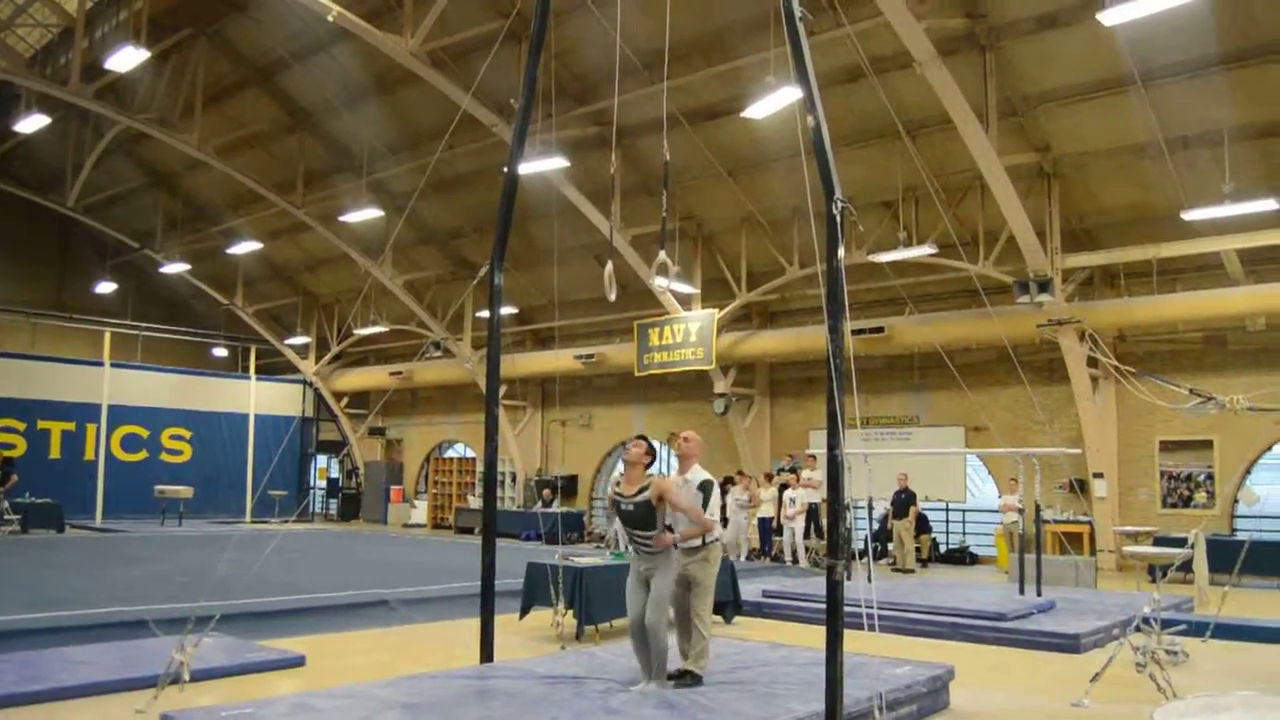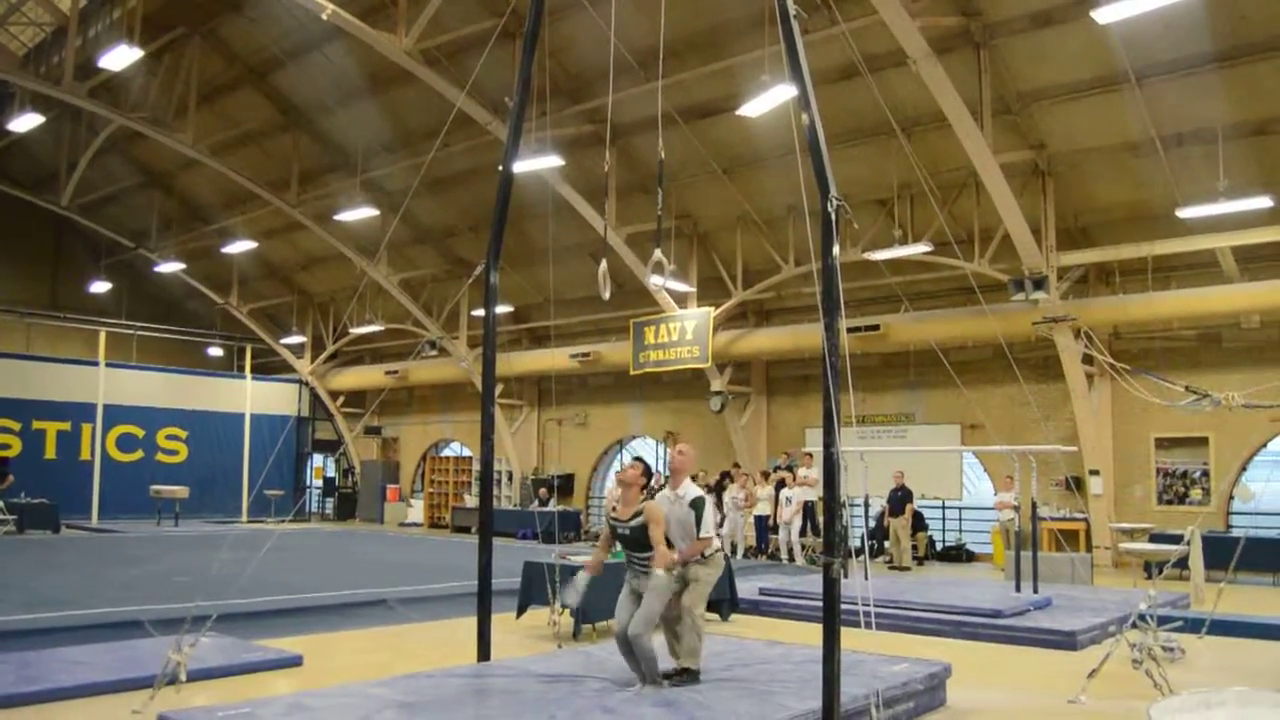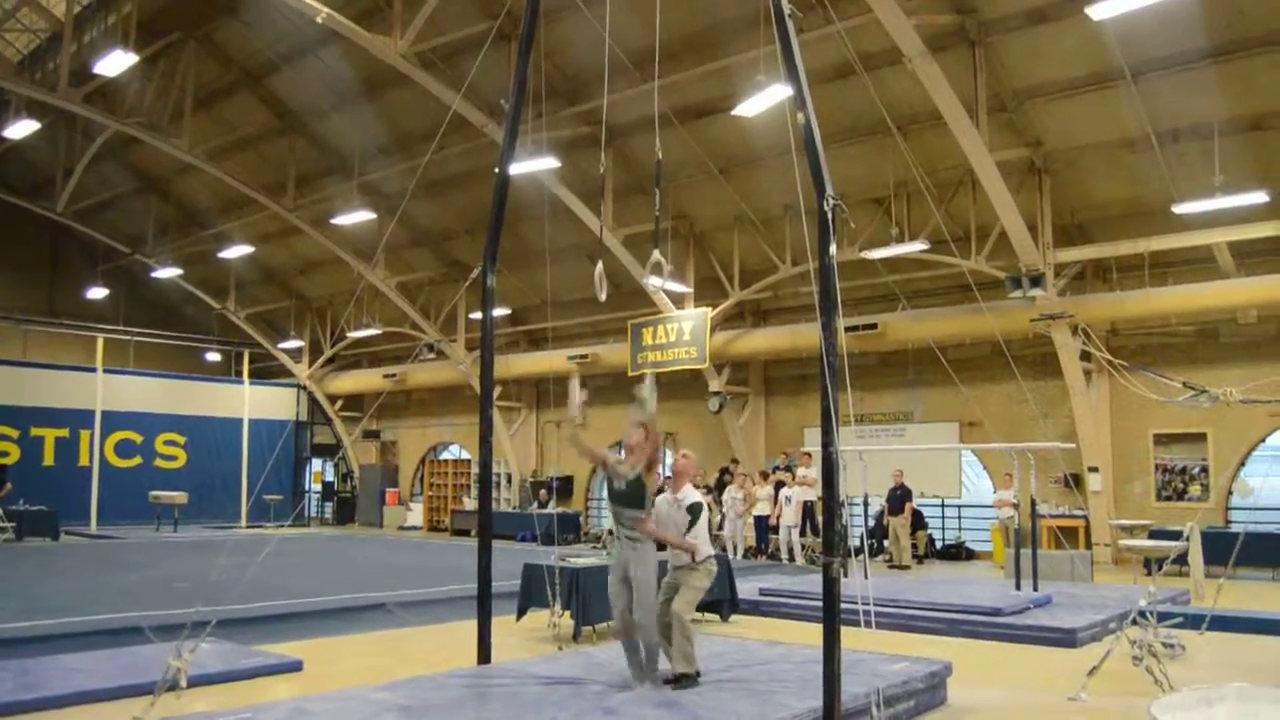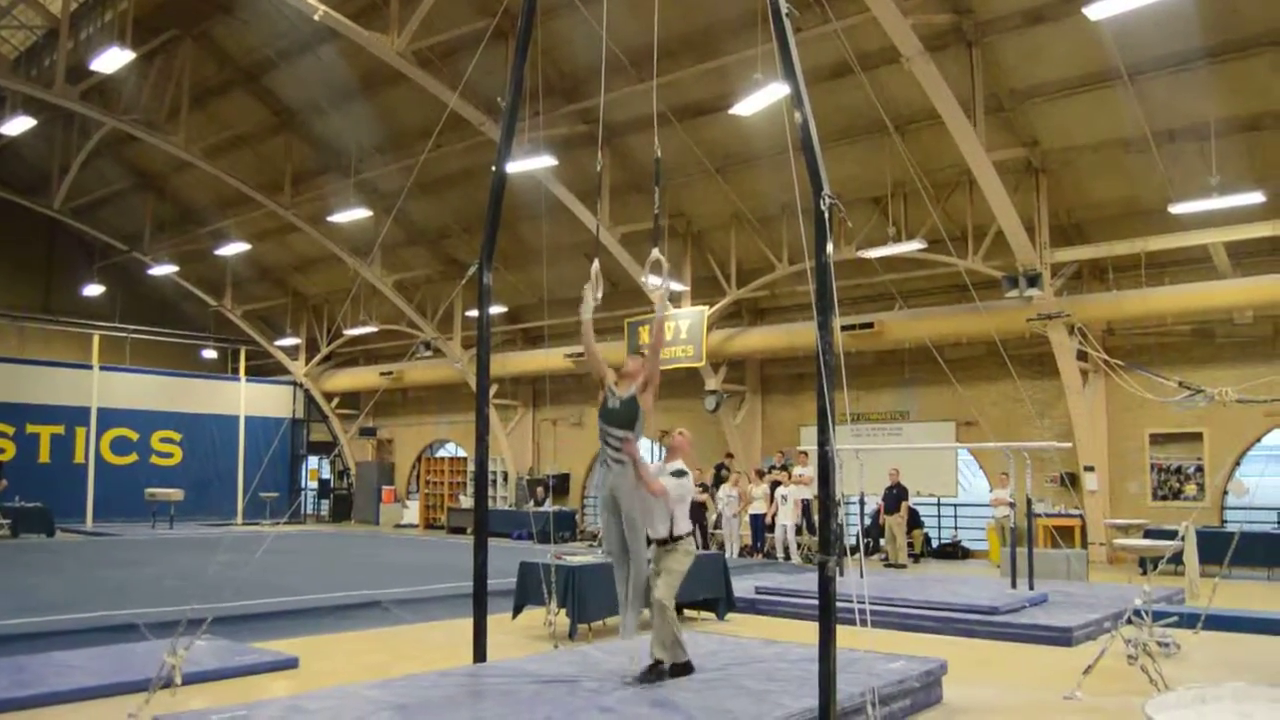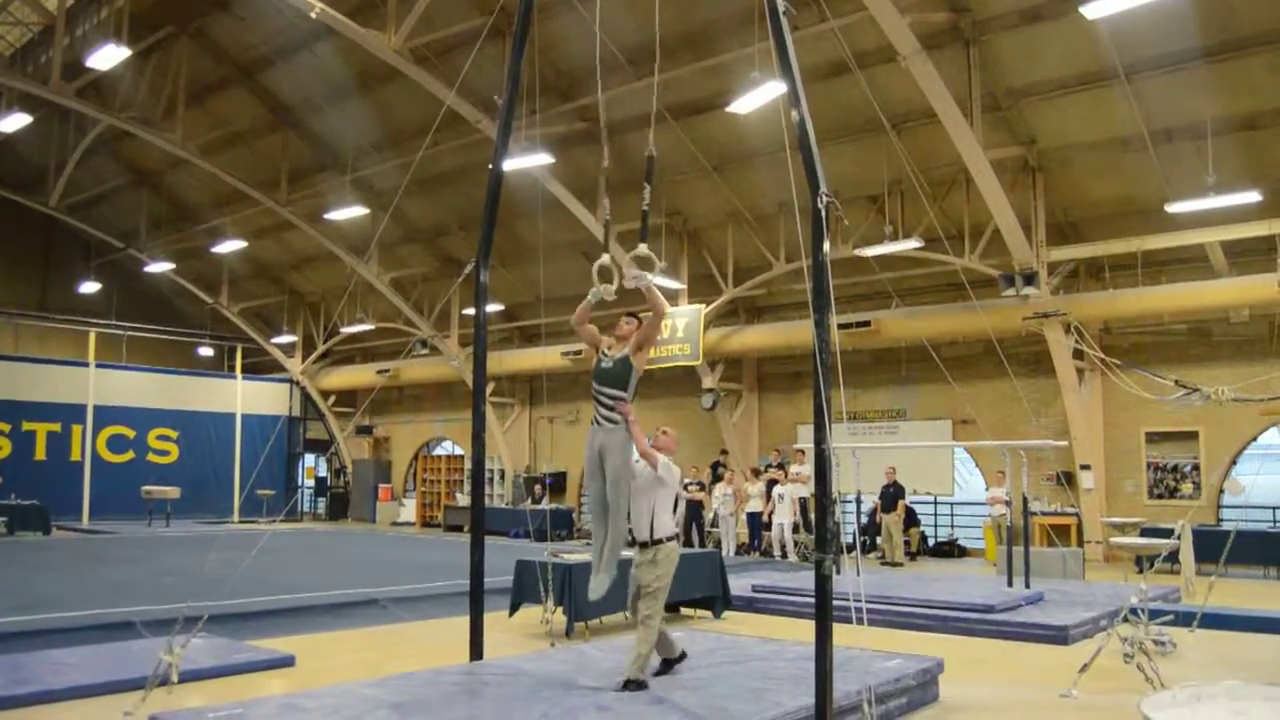
dt=0.2s
person 1, frame 1
left shoulder: (657, 486)
right shoulder: (615, 486)
left elbow: (688, 508)
left wrist: (715, 531)
left hip: (662, 562)
right hip: (638, 562)
left knee: (653, 622)
right knee: (634, 622)
left ankle: (657, 679)
right ankle: (647, 677)
person 1, frame 2
left shoulder: (651, 510)
right shoulder: (612, 511)
left elbow: (660, 547)
right elbow: (602, 549)
left wrist: (660, 578)
right wrist: (584, 576)
left hip: (656, 581)
right hip: (632, 580)
left knee: (637, 632)
right knee: (621, 631)
left ankle: (655, 680)
right ankle: (645, 678)
person 1, frame 3
left shoulder: (647, 465)
right shoulder: (611, 462)
left elbow: (655, 439)
right elbow: (584, 449)
left wrist: (650, 408)
right wrist: (575, 418)
left hip: (642, 552)
right hip: (620, 552)
left knee: (643, 619)
right knee: (622, 622)
left ankle: (652, 678)
right ankle: (640, 677)
person 1, frame 4
left shoulder: (644, 388)
right shoulder: (608, 383)
left elbow: (656, 348)
right elbow: (590, 348)
left wrist: (659, 312)
right wrist: (587, 313)
left hip: (627, 475)
right hip: (604, 475)
left knee: (635, 545)
right knee: (616, 548)
left ankle: (634, 607)
right ankle: (625, 607)
person 1, frame 5
left shoulder: (638, 349)
right shoulder: (601, 346)
left elbow: (660, 313)
right elbow: (577, 322)
left wrist: (643, 282)
right wrist: (593, 297)
left hip: (619, 435)
right hip: (596, 434)
left knee: (616, 506)
right knee: (597, 507)
left ankle: (607, 568)
right ankle: (598, 568)
person 2, frame 1
left shoulder: (705, 482)
right shoulder: (670, 482)
left elbow: (708, 524)
left wrist: (674, 538)
left hip: (705, 552)
right hip: (683, 552)
left knee: (699, 610)
right knee: (681, 611)
left ankle: (696, 671)
right ankle: (687, 665)
person 2, frame 2
left shoulder: (697, 498)
right shoulder: (662, 498)
left elbow: (705, 540)
left wrist: (676, 558)
left hip: (707, 561)
right hip: (684, 562)
left knee: (690, 607)
right knee: (668, 611)
left ankle: (691, 668)
right ankle: (682, 663)
person 2, frame 3
left shoulder: (695, 503)
right shoulder: (661, 500)
left elbow: (690, 545)
right elbow: (651, 529)
left wrist: (656, 534)
left hip: (700, 568)
right hip: (677, 568)
left knee: (679, 611)
right knee: (661, 617)
left ankle: (687, 672)
right ankle: (684, 668)
person 2, frame 4
left shoulder: (682, 475)
right shoulder: (653, 470)
left elbow: (656, 489)
left wrist: (635, 457)
left hip: (678, 547)
right hip: (658, 546)
left knee: (661, 598)
right knee: (659, 603)
left ankle: (659, 661)
right ankle: (680, 661)
person 2, frame 5
left shoulder: (669, 469)
right shoulder: (638, 468)
left elbow: (645, 450)
left wrist: (631, 419)
left hip: (661, 550)
right hip: (642, 548)
left knee: (649, 613)
right knee: (637, 608)
left ankle: (636, 676)
right ankle: (671, 653)
